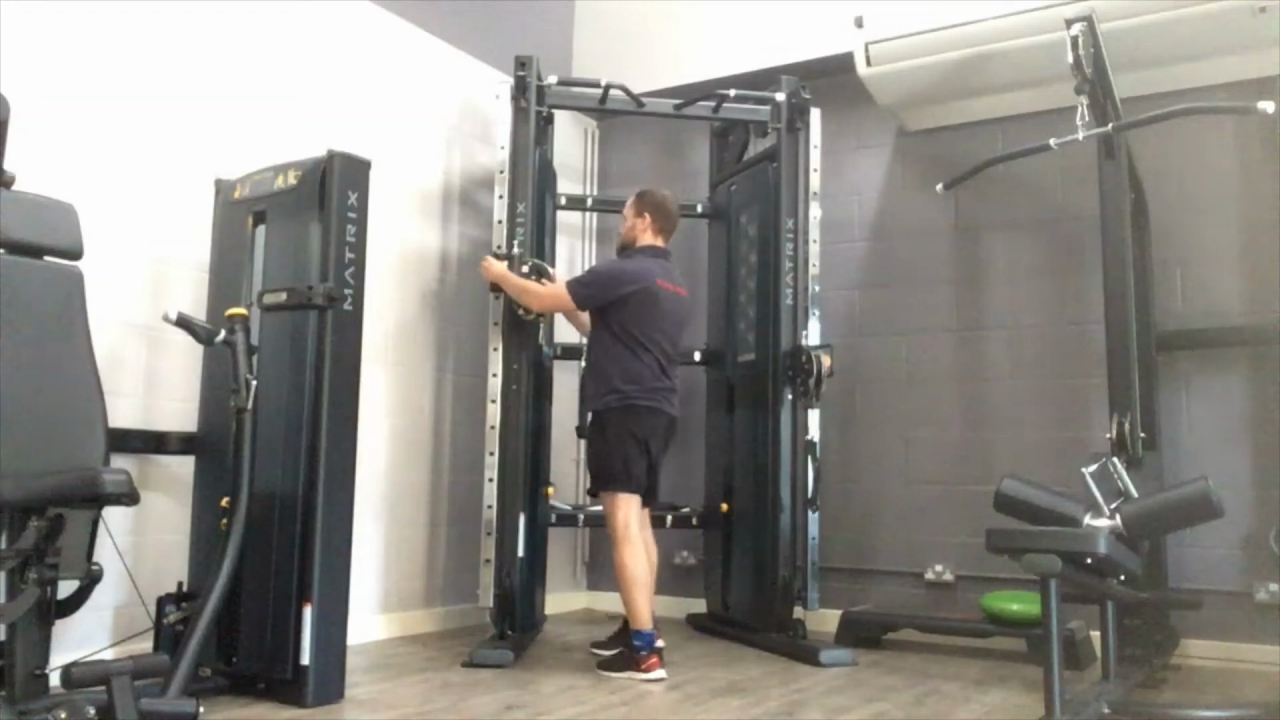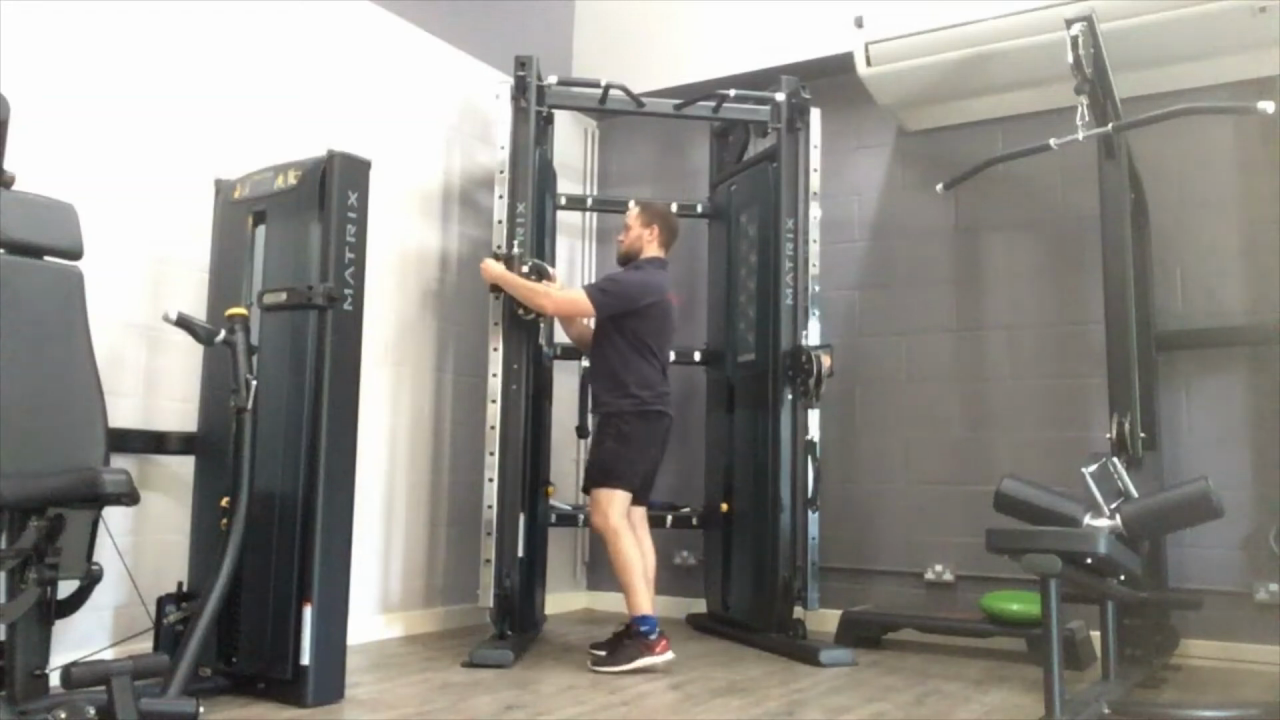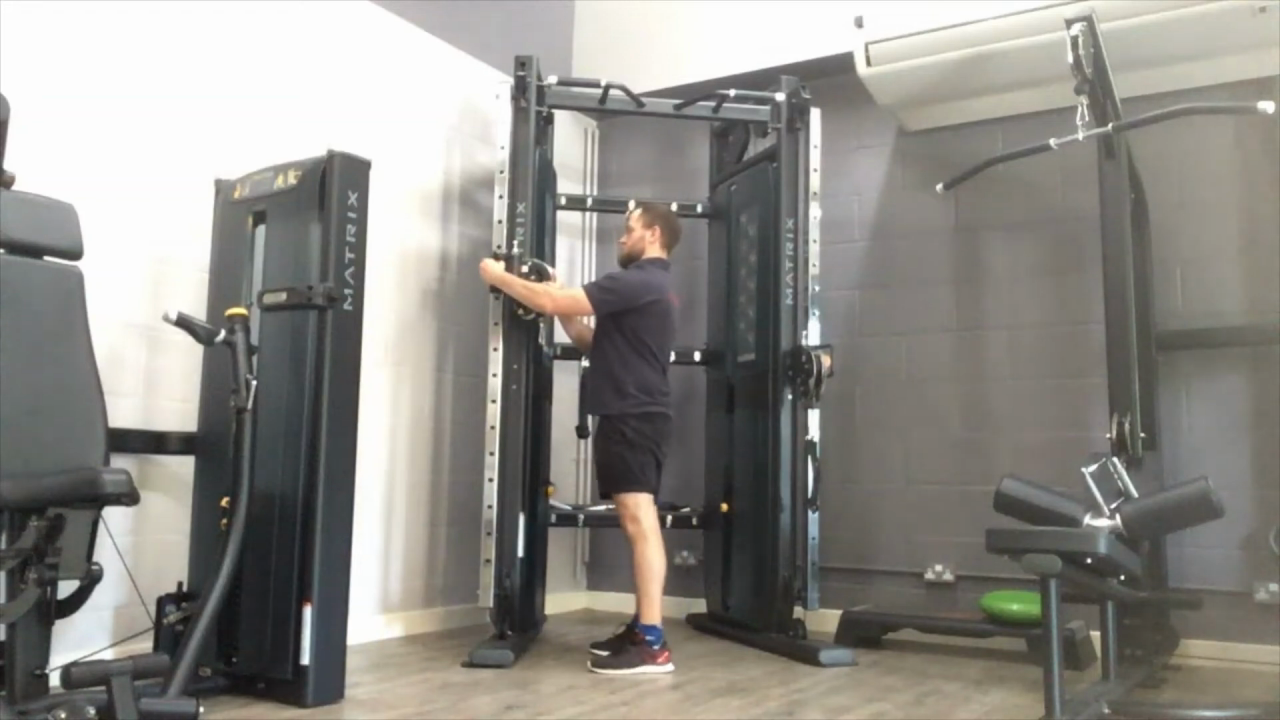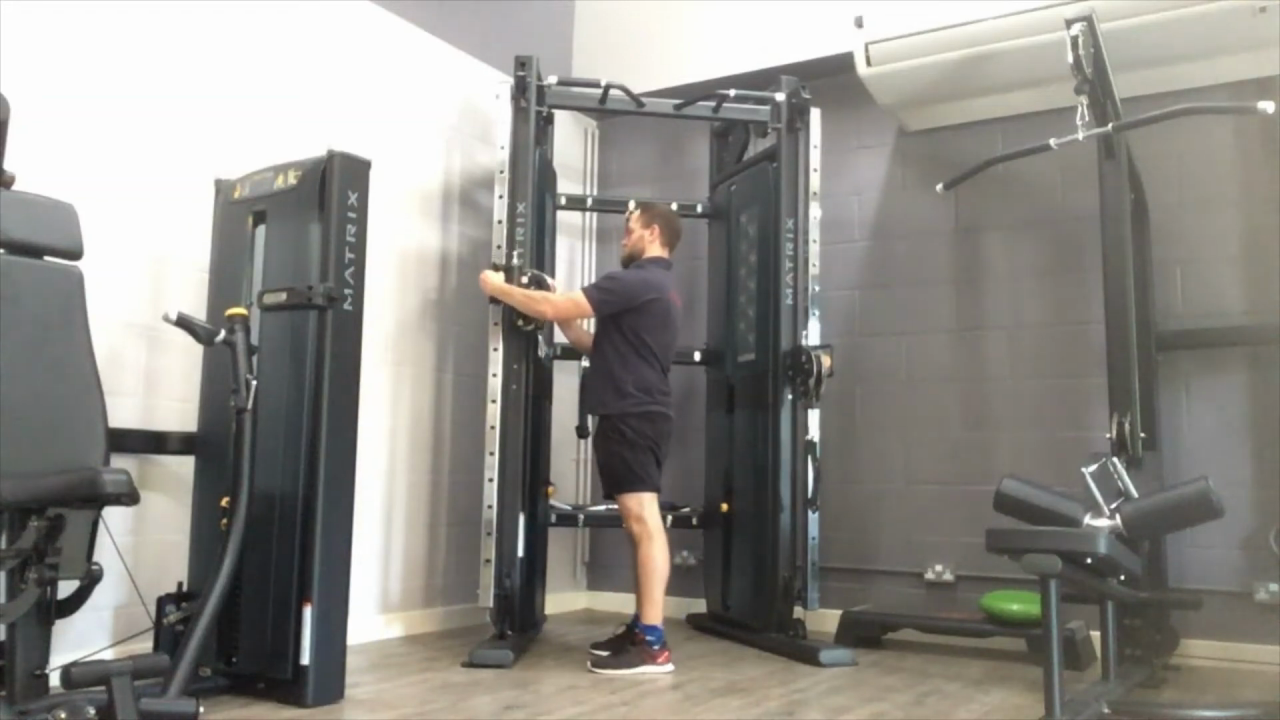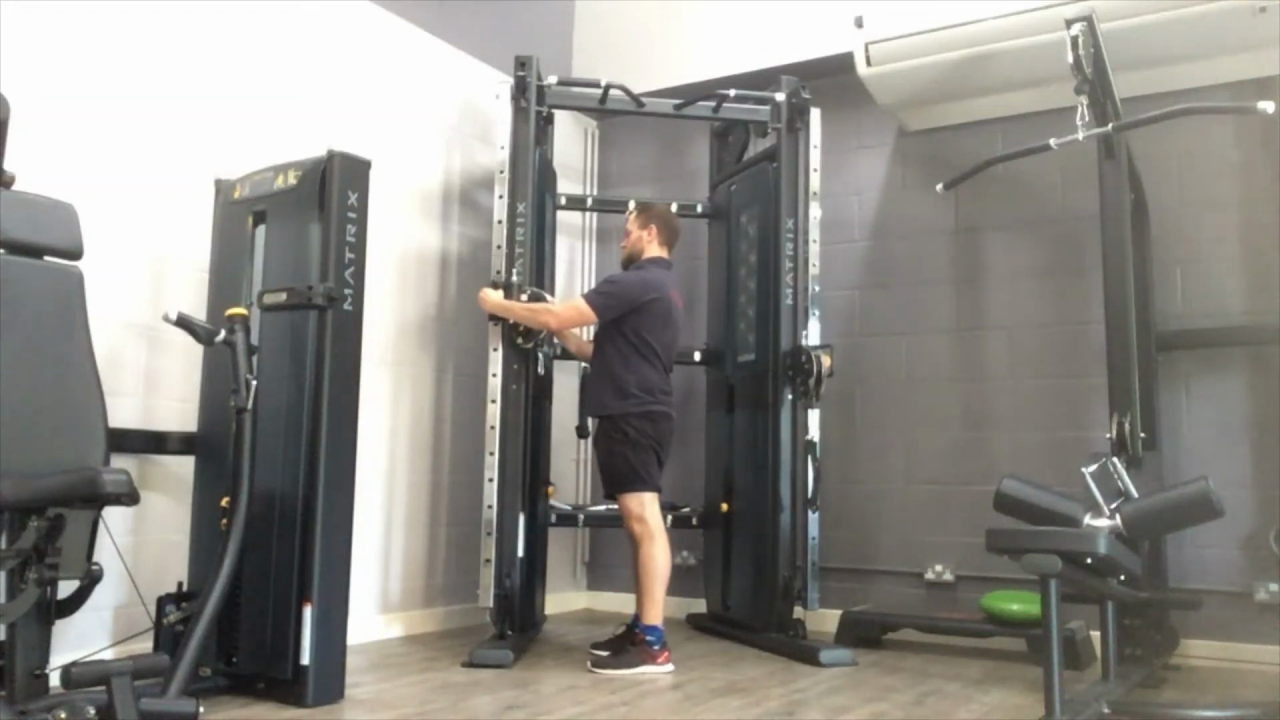
dt=0.4s
person 1, frame 1
left shoulder: (623, 271)
right shoulder: (675, 286)
left elbow: (542, 301)
left wrist: (500, 275)
right wrist: (571, 303)
left hip: (624, 411)
right hip: (659, 412)
left knee: (624, 525)
right knee: (639, 522)
left ankle: (643, 650)
right ankle: (640, 628)
person 1, frame 2
left shoulder: (638, 282)
right shoulder: (648, 286)
left elbow: (554, 305)
right elbow: (594, 341)
left wrist: (501, 276)
right wrist: (560, 296)
left hip: (631, 415)
right hip: (639, 415)
left knee: (608, 516)
right knee: (632, 521)
left ankle: (649, 633)
right ankle: (641, 628)
person 1, frame 3
left shoulder: (638, 282)
right shoulder: (647, 287)
left elbow: (553, 303)
right elbow: (595, 342)
left wrist: (499, 276)
right wrist: (562, 303)
left hip: (633, 418)
right hip: (633, 417)
left knee: (639, 522)
right knee: (638, 522)
left ankle: (652, 644)
right ankle: (642, 628)
person 1, frame 4
left shoulder: (637, 281)
right shoulder: (653, 287)
left elbow: (552, 308)
right elbow: (601, 346)
left wrist: (498, 287)
right wrist: (562, 317)
left hip: (632, 417)
right hip: (635, 416)
left knee: (644, 522)
right knee: (639, 523)
left ankle: (653, 644)
right ankle: (641, 628)
person 1, frame 5
left shoulder: (637, 283)
right shoulder: (657, 289)
left elbow: (558, 317)
right elbow: (609, 356)
left wrist: (499, 305)
right wrist: (562, 334)
left hip: (634, 417)
right hip: (636, 415)
left knee: (645, 522)
right knee: (641, 523)
left ankle: (653, 644)
right ankle: (642, 628)
